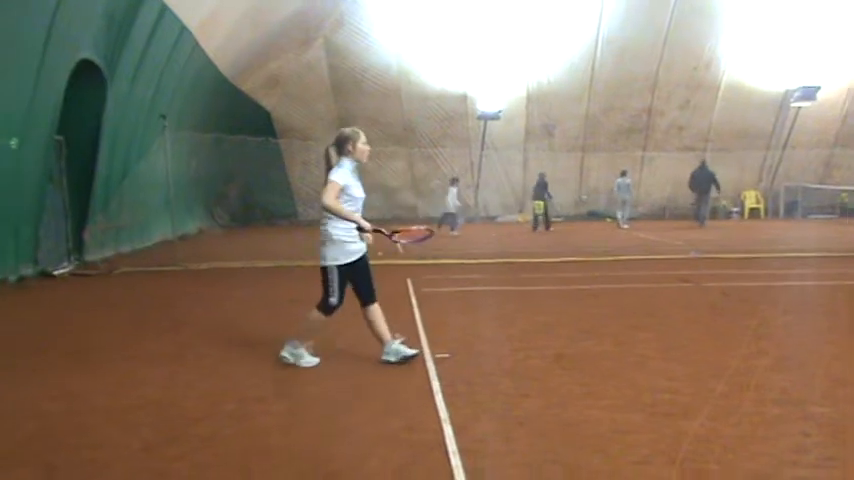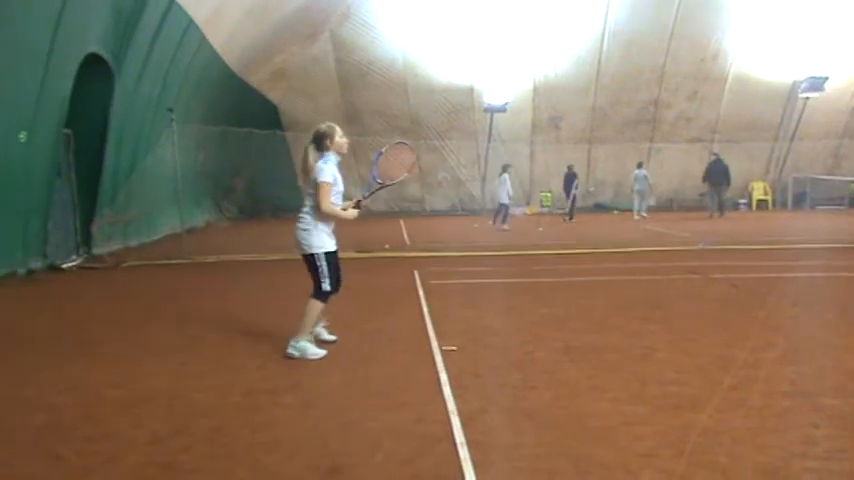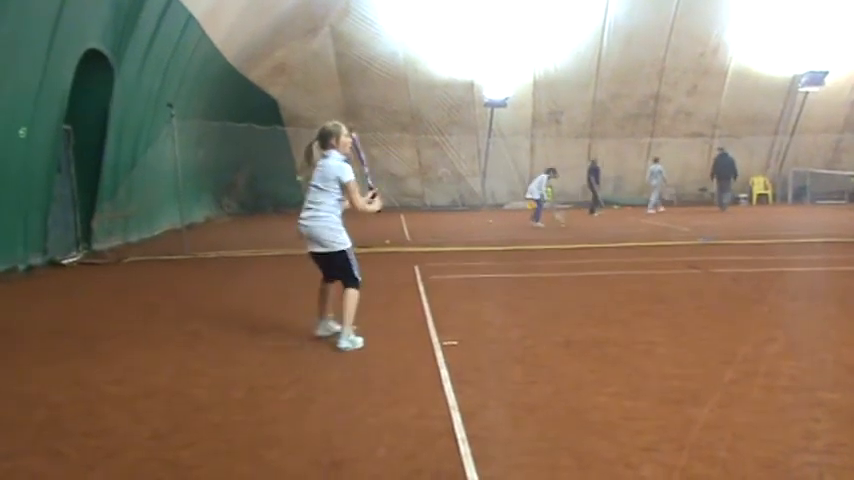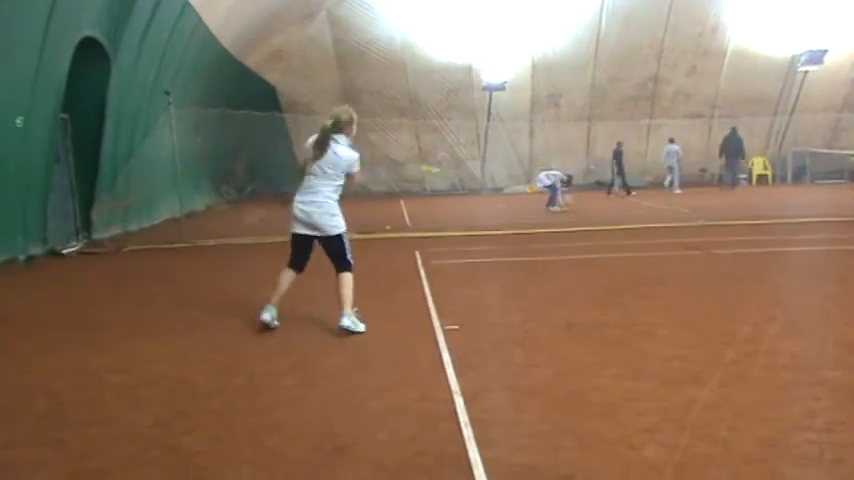
dt=0.7s
person 1, frame 1
left shoulder: (352, 174)
right shoulder: (339, 173)
right elbow: (327, 203)
left wrist: (362, 230)
right wrist: (359, 221)
left hip: (353, 247)
right hip: (335, 248)
left knee: (368, 297)
right knee: (331, 302)
left ankle: (391, 347)
right ankle: (294, 348)
person 1, frame 2
left shoulder: (330, 166)
right shoulder: (326, 167)
right elbow: (324, 207)
left wrist: (346, 206)
right wrist: (348, 215)
left hip: (324, 234)
right hip: (314, 234)
left knee: (332, 285)
right knee: (324, 288)
left ankle: (315, 327)
right ankle: (299, 342)
person 1, frame 3
left shoulder: (318, 165)
right shoulder: (342, 167)
right elbow: (357, 205)
left wrist: (365, 198)
right wrist: (373, 206)
left hip: (308, 228)
right hip: (329, 230)
left knee: (330, 275)
right knee: (352, 281)
left ankle: (324, 323)
right ankle: (347, 335)
person 1, frame 4
left shoulder: (318, 143)
right shoulder: (350, 156)
right elbow: (354, 180)
left hip: (302, 211)
right hip: (327, 216)
left knee: (295, 265)
right knee: (344, 266)
left ankle: (270, 311)
right ankle: (347, 316)
